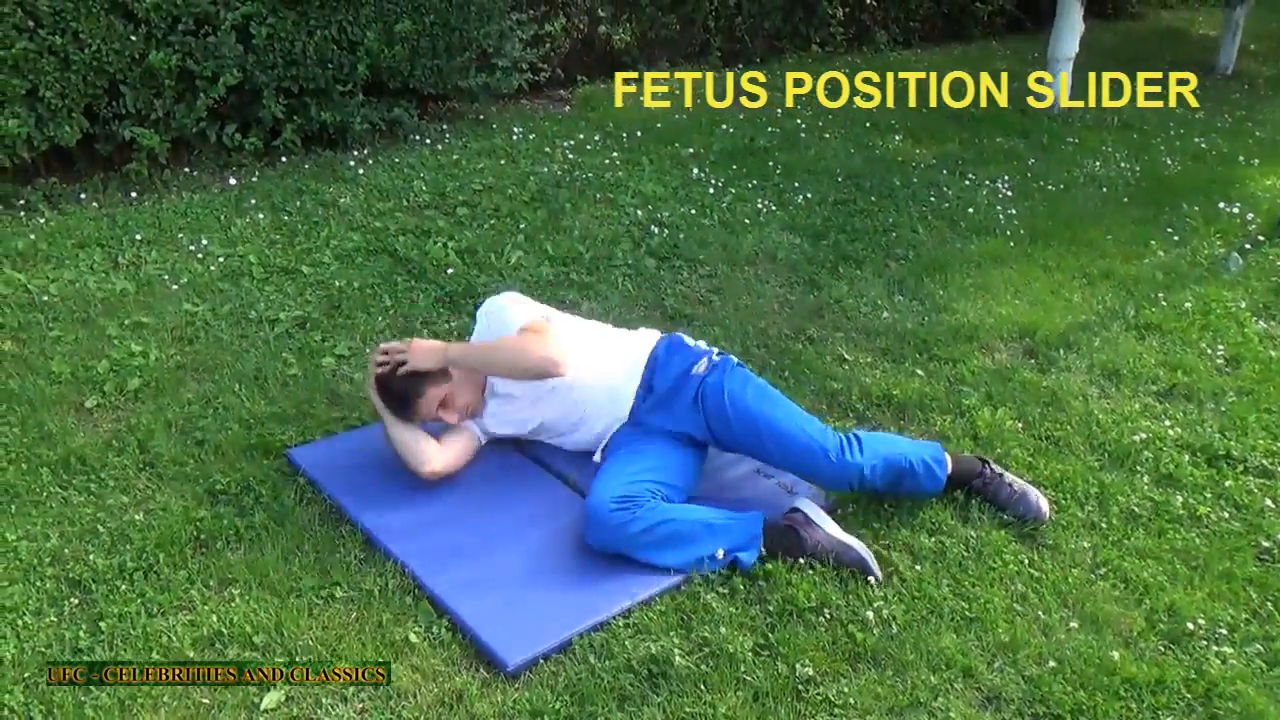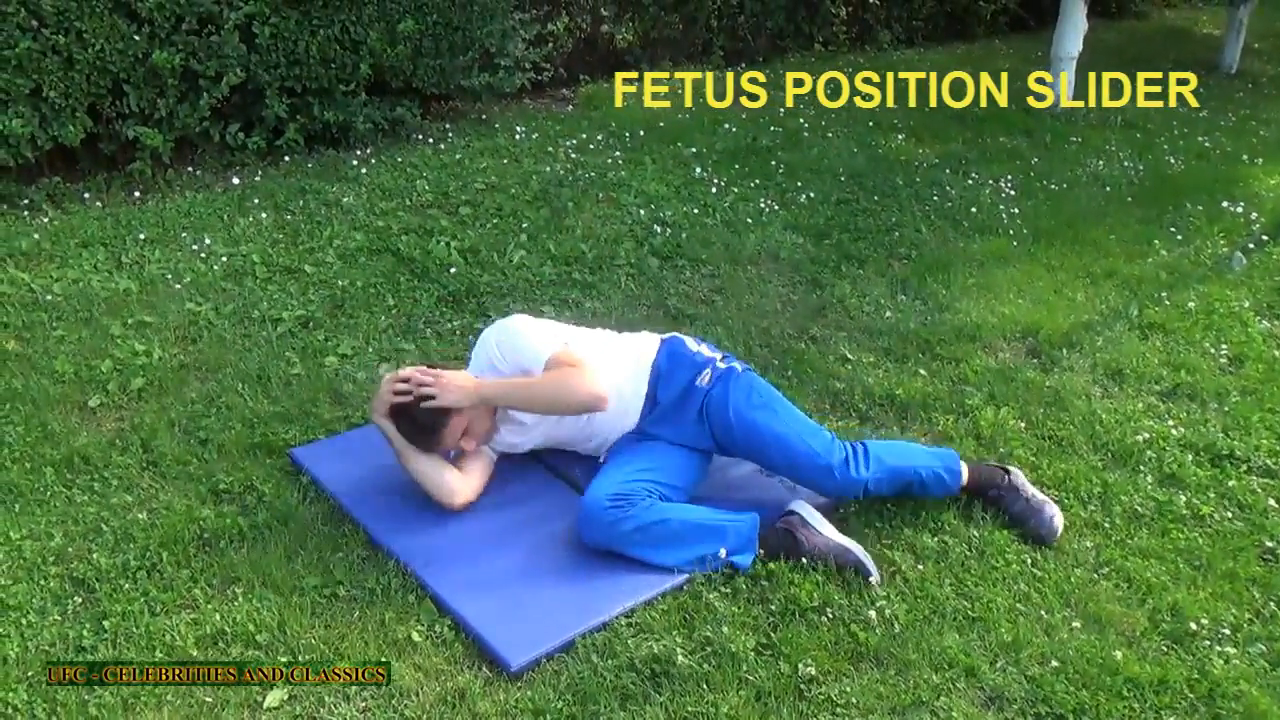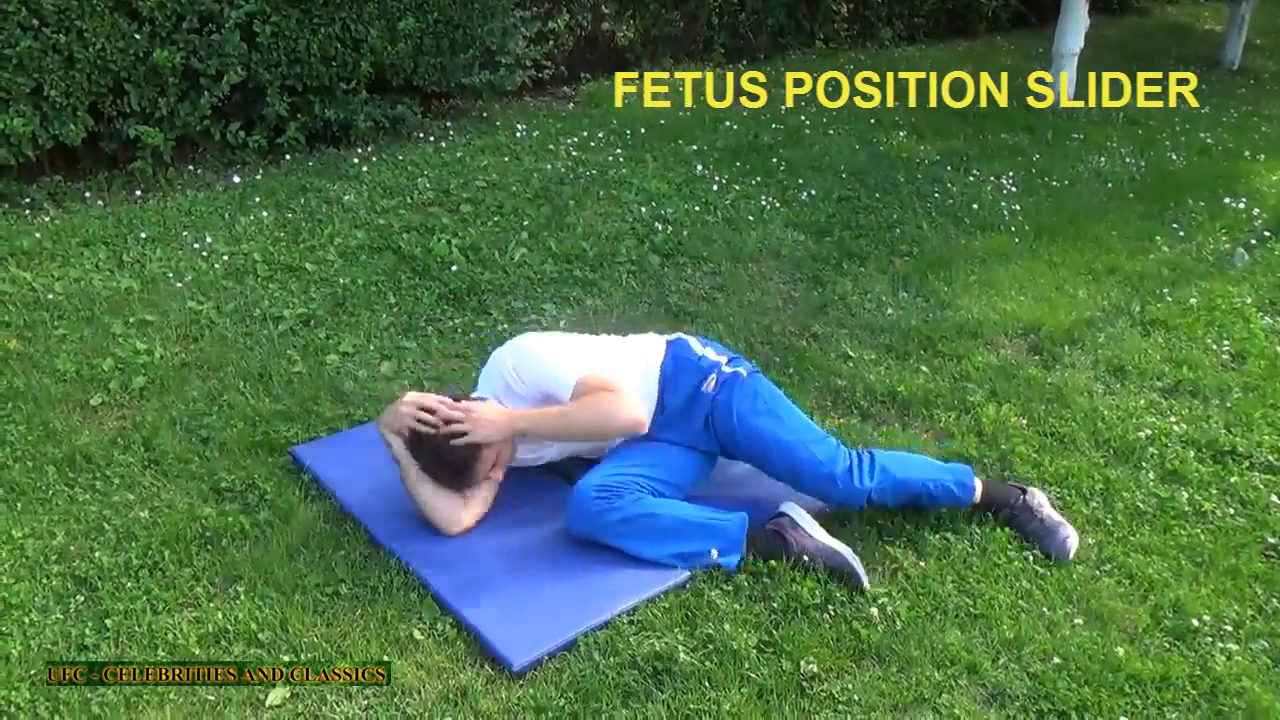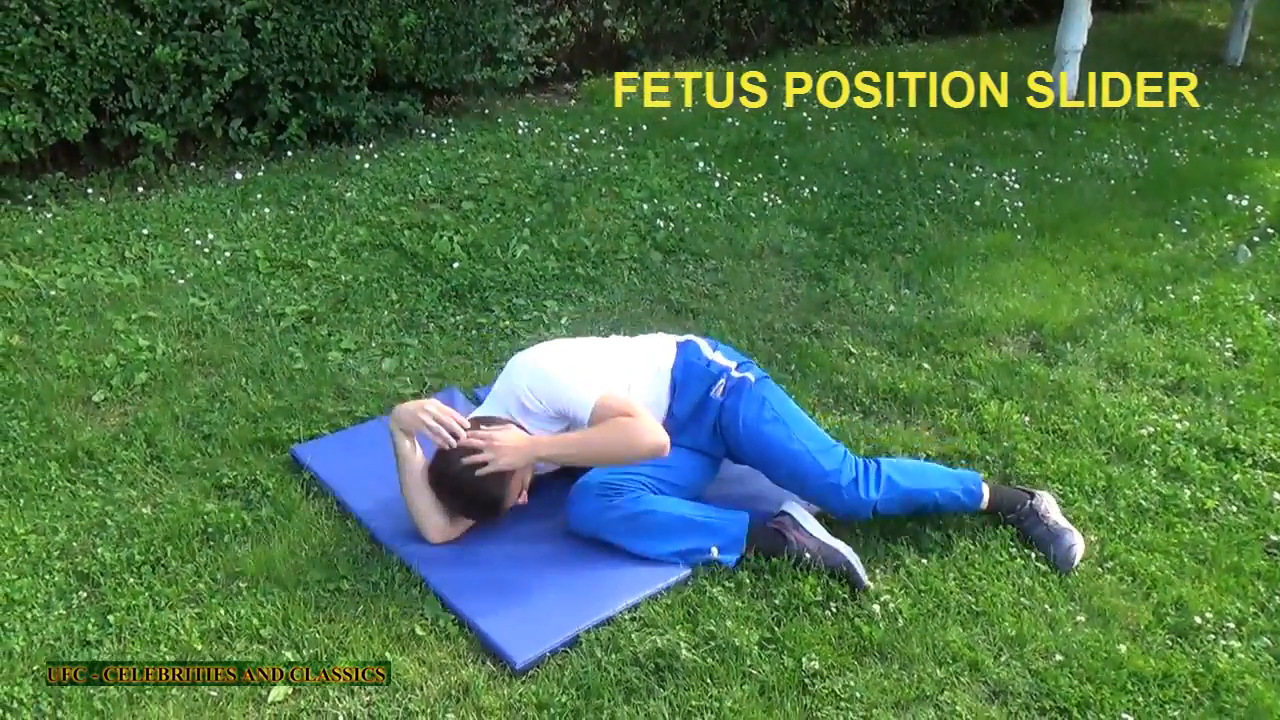
dt=0.2s
person 1, frame 1
left shoulder: (497, 314)
right shoulder: (477, 415)
left elbow: (551, 358)
right elbow: (429, 463)
left wrist: (447, 356)
right wrist: (382, 400)
left hip: (675, 375)
right hip: (638, 436)
left knee: (831, 456)
right knee: (606, 518)
left ankle: (967, 470)
right ankle: (785, 536)
person 1, frame 2
left shoulder: (503, 341)
right shoulder: (485, 429)
left elbow: (590, 389)
right elbow: (454, 492)
left wrist: (477, 392)
right wrist: (388, 424)
left hip: (682, 379)
right hip: (645, 439)
left knee: (837, 466)
right knee: (600, 515)
left ankle: (984, 477)
right ankle: (777, 536)
person 1, frame 3
left shoulder: (518, 363)
right shoulder: (477, 439)
left elbow: (626, 412)
right elbow: (451, 518)
left wrist: (514, 424)
right wrist: (393, 429)
left hip: (690, 381)
right hip: (667, 443)
left knee: (842, 475)
right knee: (589, 507)
left ankle: (1003, 496)
right ankle: (767, 538)
person 1, frame 4
left shoulder: (534, 378)
right shoulder: (478, 445)
left elbow: (646, 438)
right elbow: (437, 529)
left wrist: (535, 451)
right wrist: (402, 428)
left hip: (698, 382)
right hip: (679, 441)
left knee: (849, 485)
right knee: (589, 509)
left ankle: (1014, 502)
right ankle: (770, 535)
